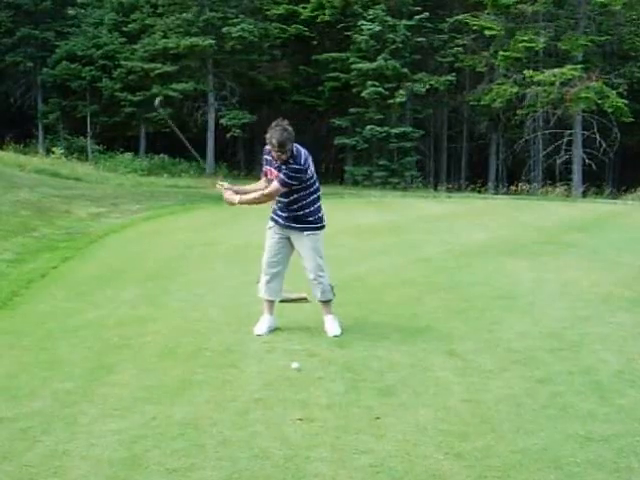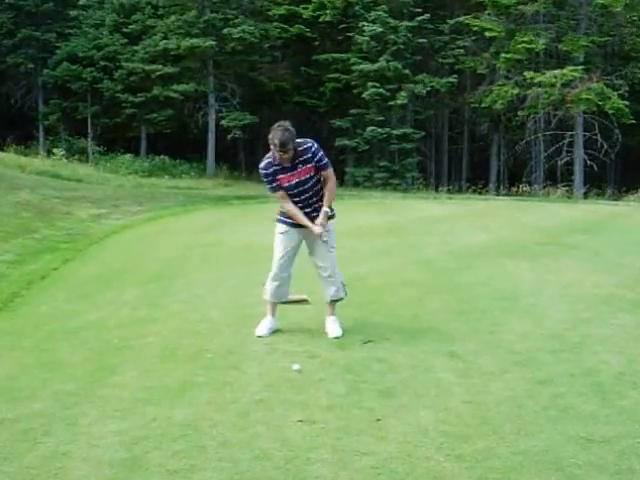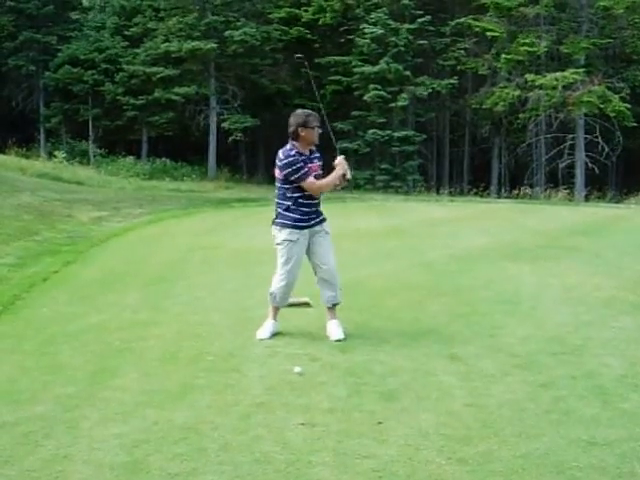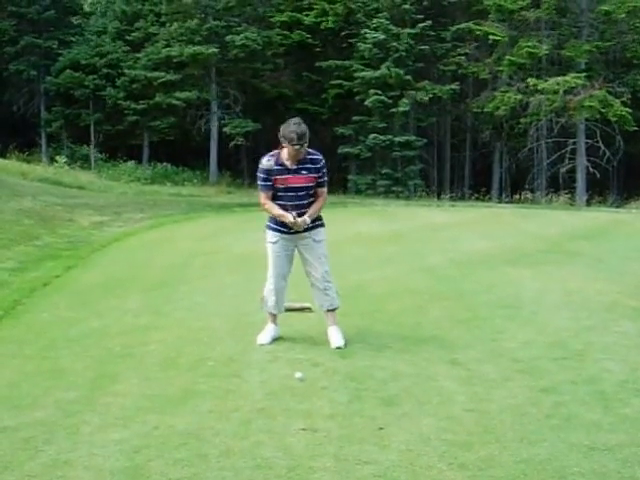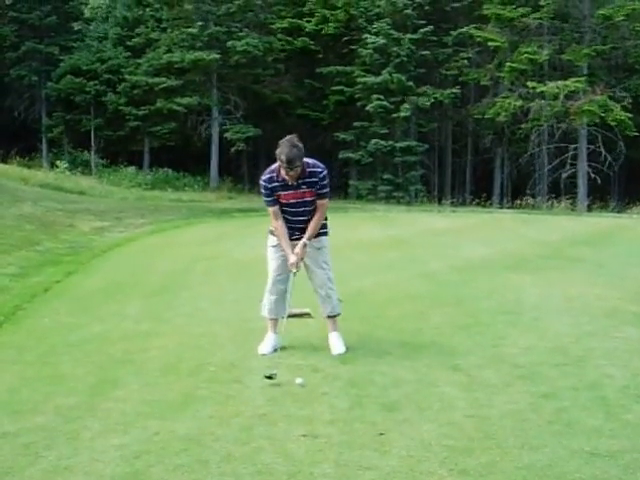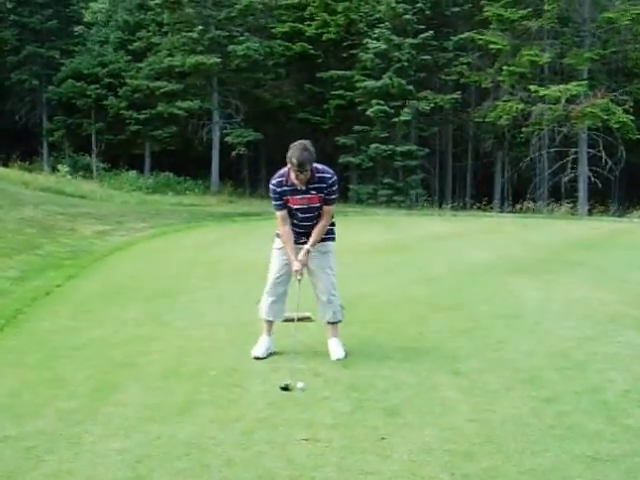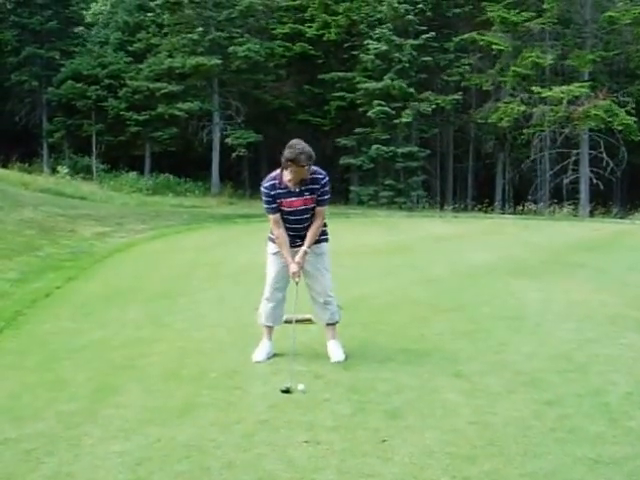
dt=0.7s
person 1, frame 1
left shoulder: (299, 162)
right shoulder: (268, 153)
left elbow: (271, 194)
right elbow: (266, 184)
left wrist: (237, 200)
right wrist: (236, 189)
left hip: (306, 225)
right hip: (279, 222)
left knee: (315, 269)
right knee: (270, 267)
left ankle: (329, 316)
right ankle: (268, 316)
person 1, frame 2
left shoulder: (310, 147)
right shoulder: (267, 167)
left elbow: (330, 181)
right elbow: (285, 202)
left wrist: (323, 213)
right wrist: (307, 224)
left hip: (320, 218)
right hip: (290, 223)
left knee: (328, 266)
right knee: (279, 268)
left ankle: (331, 316)
right ankle: (270, 317)
person 1, frame 3
left shoulder: (313, 152)
right shoulder: (289, 157)
left elbow: (320, 185)
right elbow: (316, 189)
left wrist: (339, 176)
right wrist: (339, 170)
left hip: (316, 224)
right hip: (291, 227)
left knee: (328, 270)
right knee: (286, 274)
left ankle: (332, 320)
right ankle: (272, 320)
person 1, frame 4
left shoulder: (316, 161)
right shoulder: (268, 164)
left elbow: (322, 196)
right elbow: (265, 201)
left wrist: (305, 219)
right wrist: (287, 217)
left hip: (311, 229)
right hip: (278, 231)
left knee: (321, 276)
right knee: (275, 278)
left ankle: (333, 326)
right ankle: (272, 325)
person 1, frame 5
left shoulder: (318, 171)
right shoulder: (268, 178)
left elbow: (321, 210)
right elbow: (276, 218)
left wrist: (304, 243)
right wrist: (289, 252)
left hip: (314, 235)
right hip: (281, 237)
left knee: (324, 282)
right knee: (275, 283)
left ankle: (334, 332)
right ankle: (272, 334)
person 1, frame 6
left shoulder: (328, 177)
right shoulder: (277, 182)
left elbow: (326, 218)
right elbow: (283, 223)
left wrist: (308, 249)
right wrist: (293, 258)
left hip: (319, 241)
right hip: (286, 241)
left knee: (327, 288)
right knee: (274, 286)
left ankle: (333, 339)
right ankle: (266, 338)
person 1, frame 7
left shoulder: (320, 179)
right shoulder: (269, 185)
left elbow: (319, 219)
right elbow: (277, 226)
left wrist: (303, 252)
right wrist: (290, 261)
left hip: (314, 243)
right hip: (280, 244)
left knee: (323, 290)
right knee: (273, 291)
left ankle: (332, 341)
right ankle: (266, 342)
